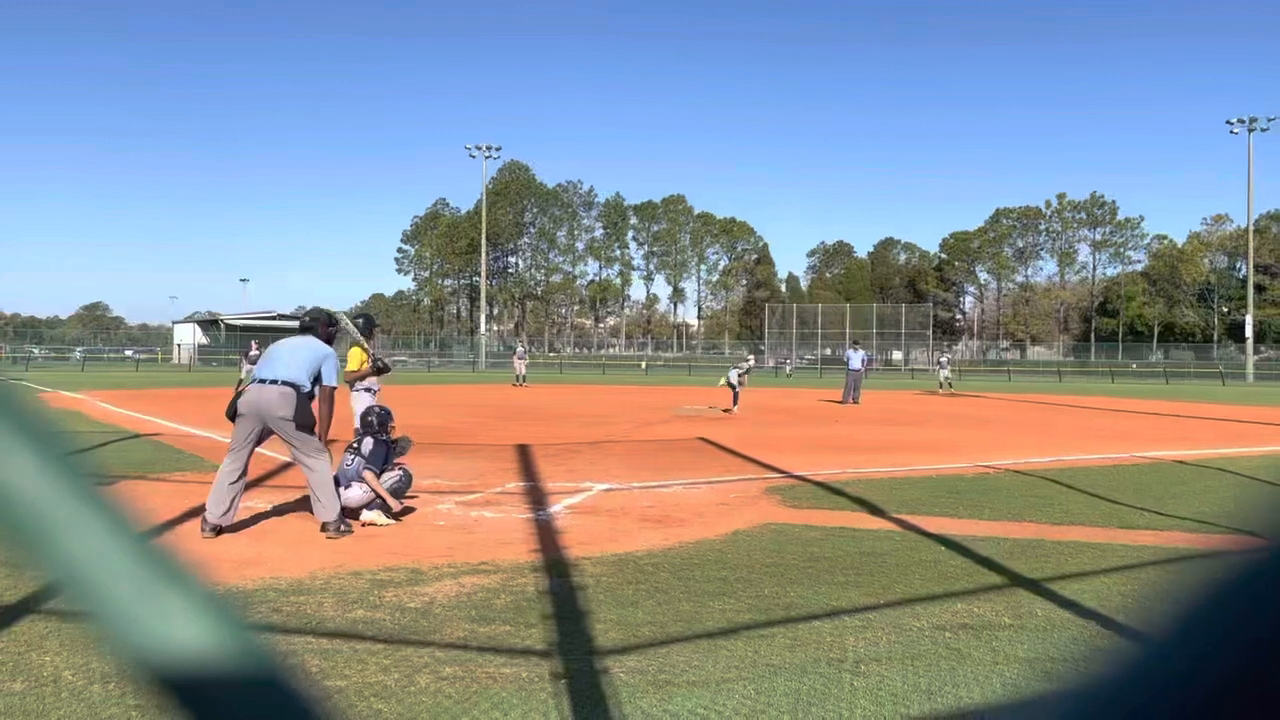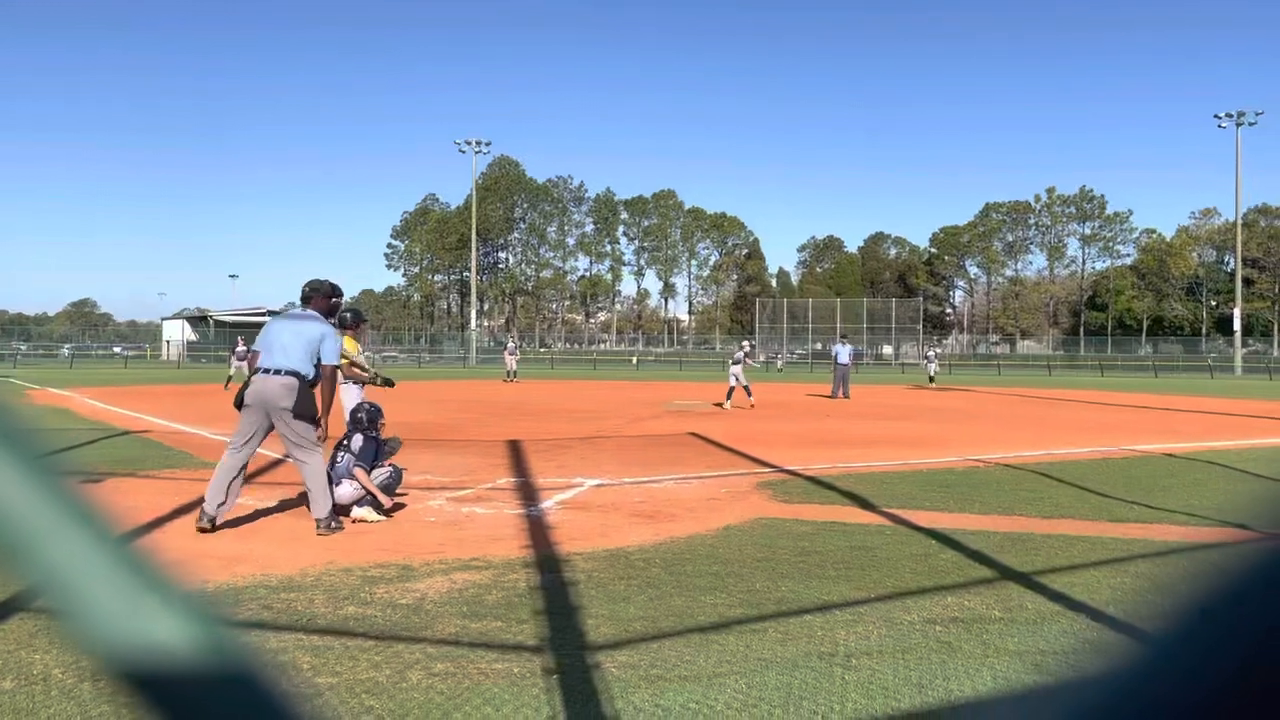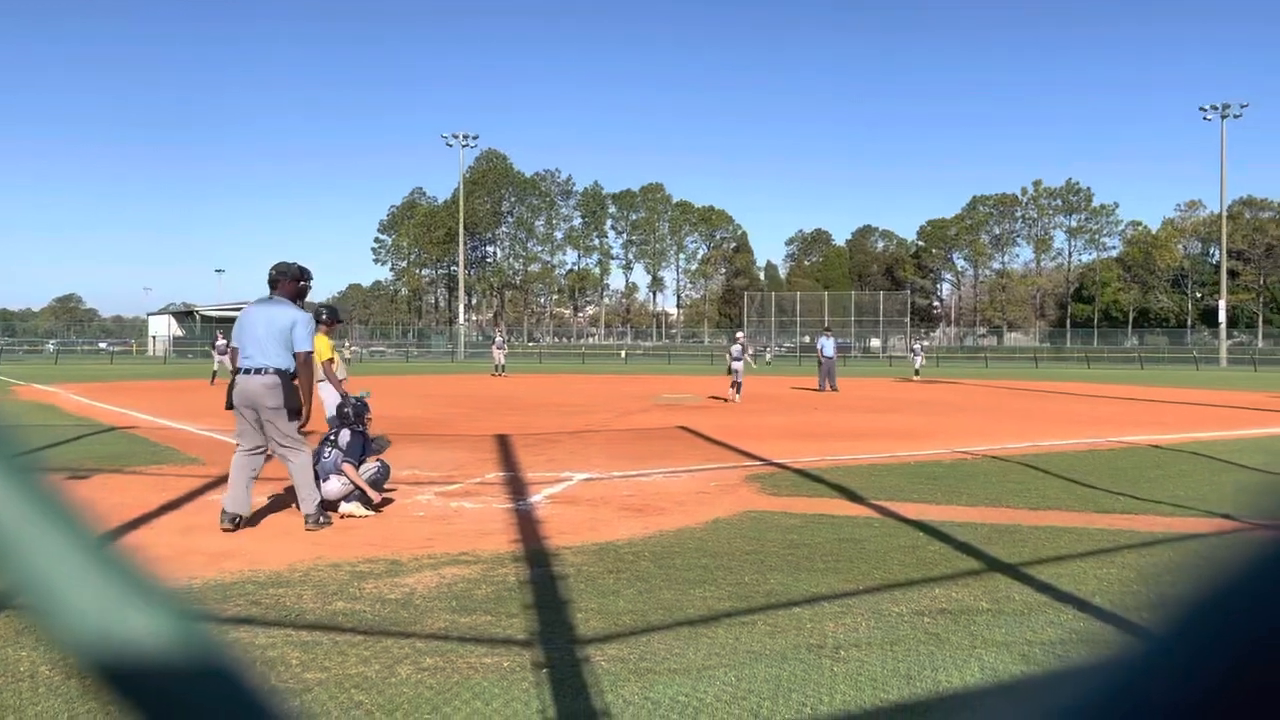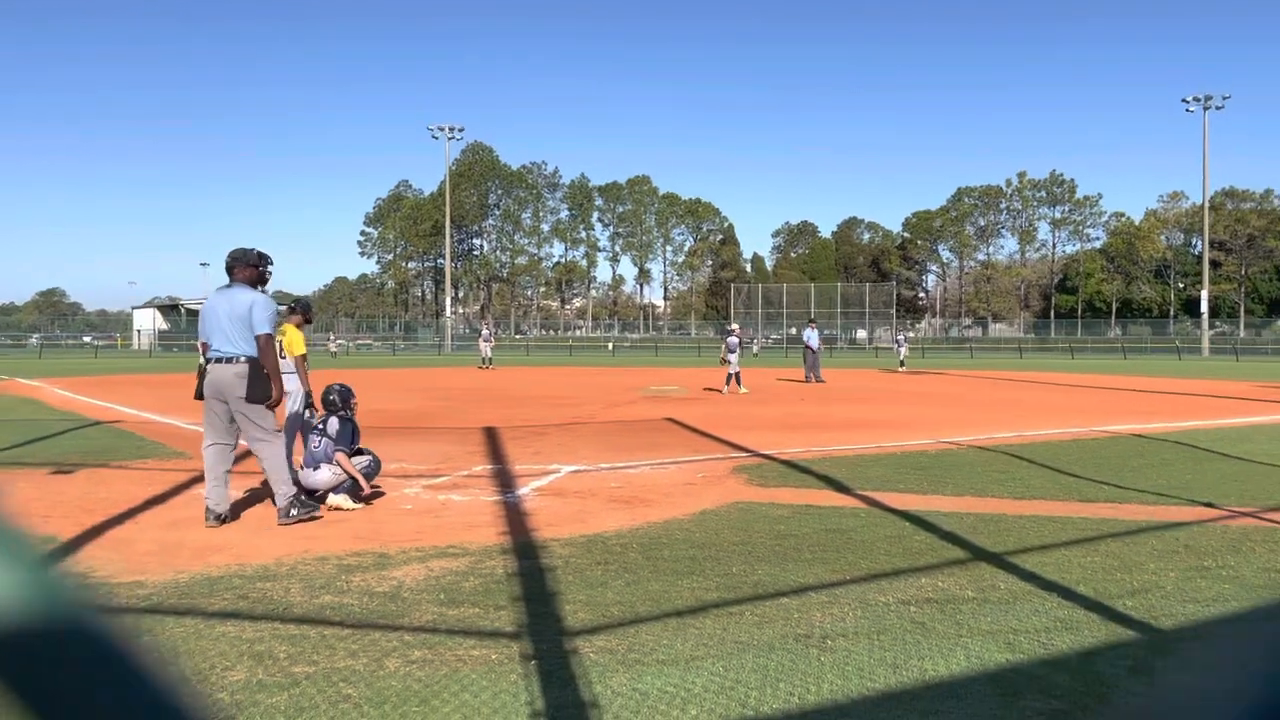
dt=0.3s
person 1, frame 1
left shoulder: (278, 344)
right shoulder: (326, 352)
right elbow: (326, 397)
right wrist: (322, 437)
left hip: (250, 396)
right hip: (285, 399)
left knee: (235, 458)
right knee: (316, 458)
left ankle: (212, 521)
right ankle: (332, 521)
person 1, frame 2
left shoulder: (276, 321)
right shoulder: (327, 330)
left elbow: (252, 361)
right elbow: (328, 375)
right wrist: (323, 416)
left hip: (257, 386)
right hip: (290, 390)
left knee: (239, 450)
right knee: (309, 453)
left ankle: (211, 512)
right ankle: (324, 518)
person 1, frame 3
left shoulder: (247, 311)
right shoulder: (298, 316)
left elbow: (234, 356)
right elbow: (303, 363)
right wrist: (306, 403)
left hip: (243, 383)
right hip: (274, 386)
left knee: (247, 449)
right knee: (294, 450)
left ankle: (232, 512)
right ankle: (312, 513)
person 1, frame 4
left shoulder: (210, 301)
right shoulder: (258, 300)
left elbow: (205, 347)
right elbow: (265, 345)
right wrist: (276, 382)
left hip: (213, 374)
right hip: (245, 374)
left knee: (217, 443)
right knee: (267, 439)
left ankle: (215, 509)
right ankle: (288, 503)
